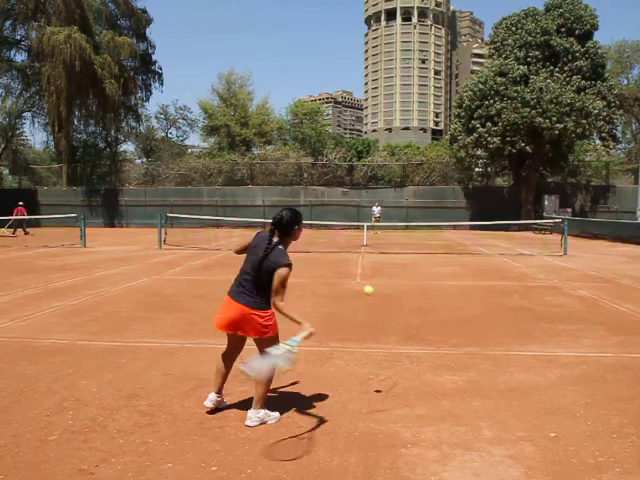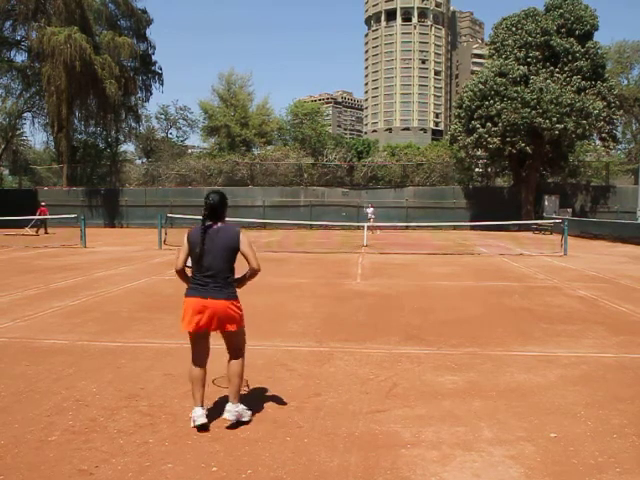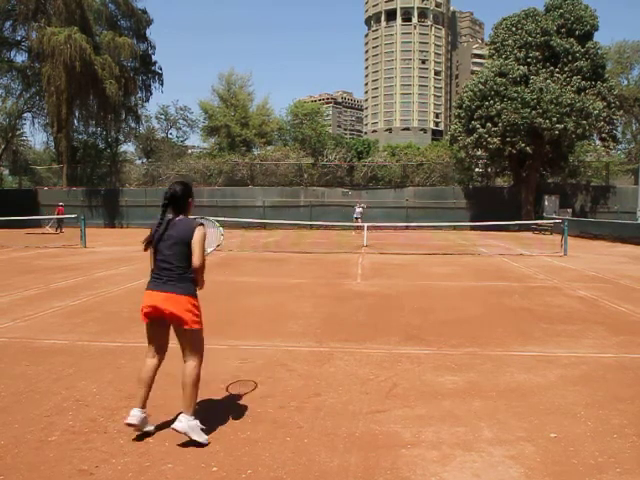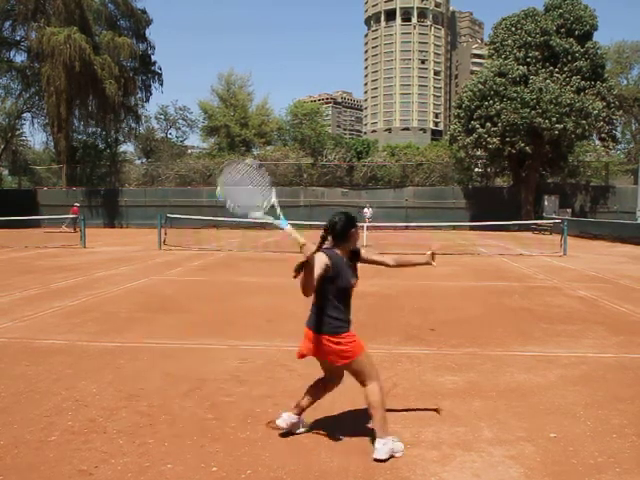
dt=1s
person 1, frame 1
left shoulder: (262, 237)
right shoulder: (283, 264)
left elbow: (238, 250)
right elbow: (277, 302)
right wrist: (301, 323)
left hip: (234, 302)
right hip: (256, 311)
left knee: (232, 350)
left ankle: (215, 396)
right ankle: (257, 412)
person 1, frame 2
left shoulder: (192, 235)
right shoulder: (236, 234)
left elbow: (179, 268)
right elbow: (255, 267)
right wrist: (241, 281)
left hip: (196, 300)
right hip: (225, 301)
left knee: (198, 358)
right knee: (236, 353)
left ankle: (198, 411)
right ankle: (234, 406)
person 1, frame 3
left shoulder: (158, 228)
right shoulder: (196, 228)
left elbow: (155, 262)
right elbow: (197, 263)
right wrist: (199, 280)
left hip: (154, 295)
right hip: (182, 299)
left knee: (154, 356)
right knee: (193, 359)
left ankle: (139, 412)
right ankle: (187, 418)
person 1, frame 4
left shoulder: (353, 254)
right shoulder: (323, 257)
left elbow: (390, 262)
right elbow: (307, 290)
left wrist: (422, 260)
right wrist: (308, 263)
left hip: (326, 331)
right hip: (332, 335)
left knee: (332, 377)
right knee: (372, 381)
left ankle: (290, 417)
right ankle: (383, 441)
